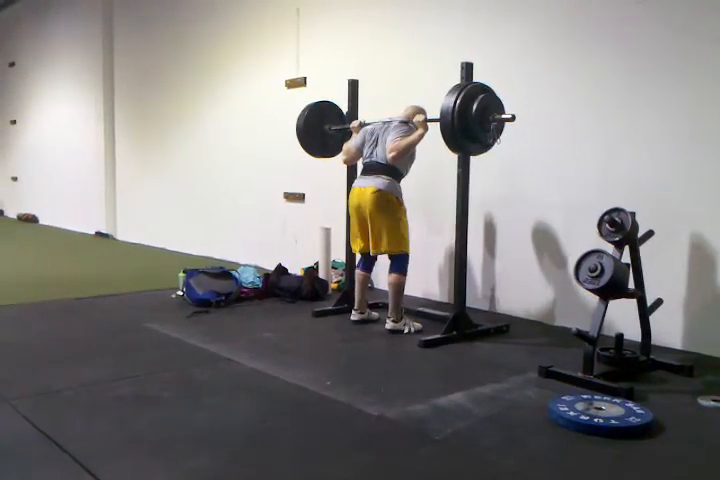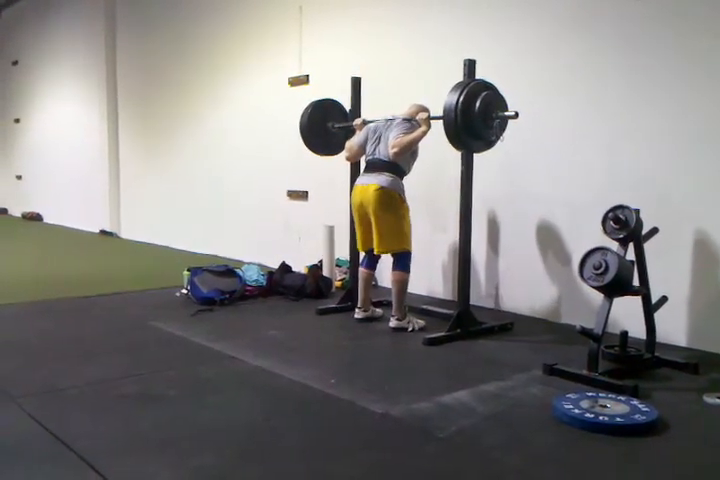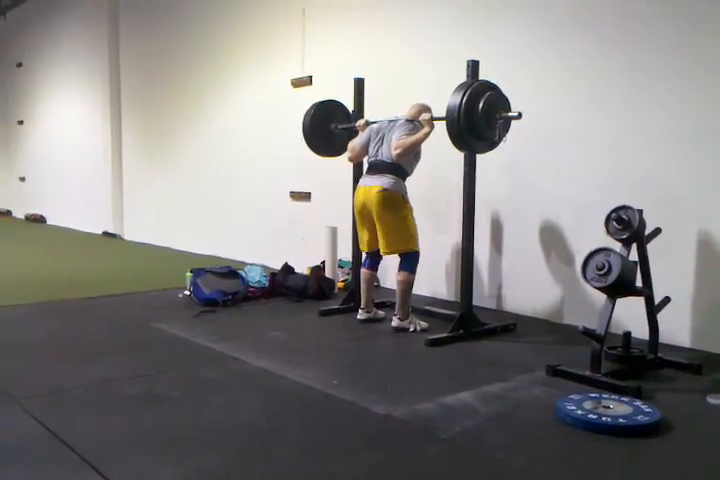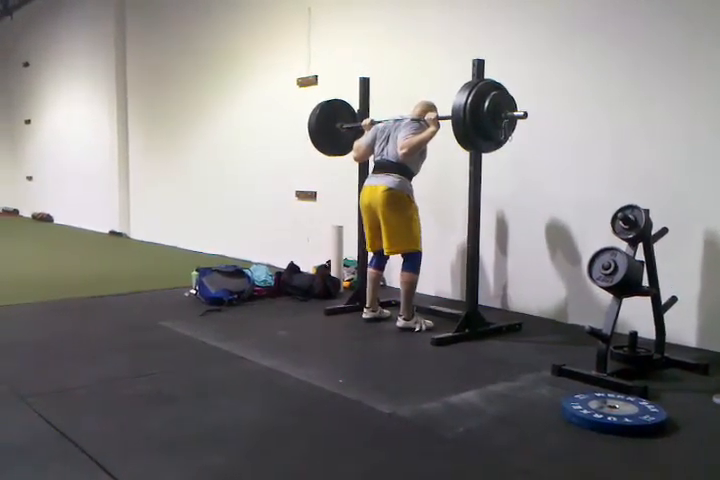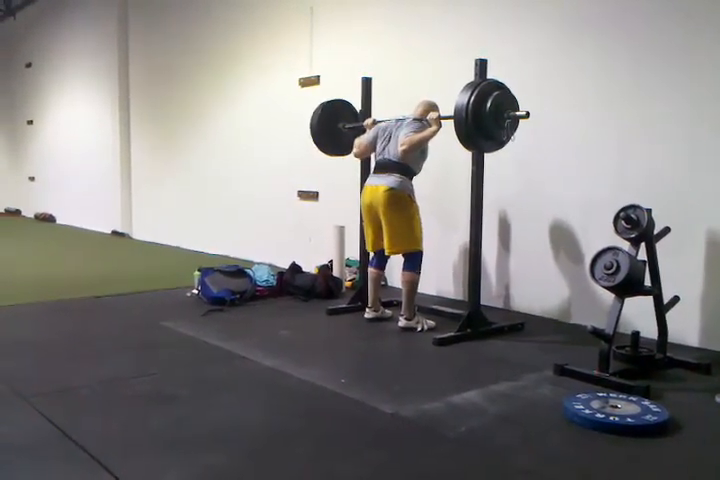
dt=0.4s
person 1, frame 1
left shoulder: (371, 129)
right shoulder: (402, 129)
left elbow: (347, 157)
right elbow: (393, 153)
left wrist: (355, 134)
right wrist: (421, 132)
left hip: (357, 192)
right hip: (381, 193)
left knee: (367, 254)
right knee: (399, 256)
left ankle: (359, 310)
right ankle: (395, 319)
person 1, frame 2
left shoulder: (374, 126)
right shoulder: (405, 126)
left elbow: (350, 154)
right elbow: (396, 149)
left wrist: (358, 131)
right wrist: (424, 129)
left hip: (360, 189)
right hip: (384, 191)
left knee: (371, 252)
right knee: (401, 254)
left ankle: (363, 308)
right ankle: (399, 317)
person 1, frame 3
left shoulder: (376, 127)
right shoulder: (408, 127)
left elbow: (352, 155)
right elbow: (398, 151)
left wrist: (361, 132)
right wrist: (426, 130)
left hip: (363, 191)
right hip: (387, 192)
left knee: (372, 253)
right knee: (409, 254)
left ankle: (366, 309)
right ankle: (402, 317)
person 1, frame 4
left shoulder: (382, 127)
right shoulder: (413, 127)
left elbow: (358, 155)
right elbow: (404, 150)
left wrist: (366, 131)
right wrist: (432, 130)
left hip: (369, 191)
right hip: (393, 192)
left knee: (379, 252)
right knee: (412, 255)
left ankle: (371, 308)
right ankle: (407, 317)
person 1, frame 5
left shoulder: (385, 126)
right shoulder: (416, 127)
left elbow: (358, 151)
right elbow: (404, 148)
left wrist: (369, 131)
right wrist: (433, 129)
left hip: (370, 190)
right hip: (394, 191)
left knee: (379, 252)
right knee: (412, 254)
left ankle: (373, 308)
right ankle: (408, 317)
